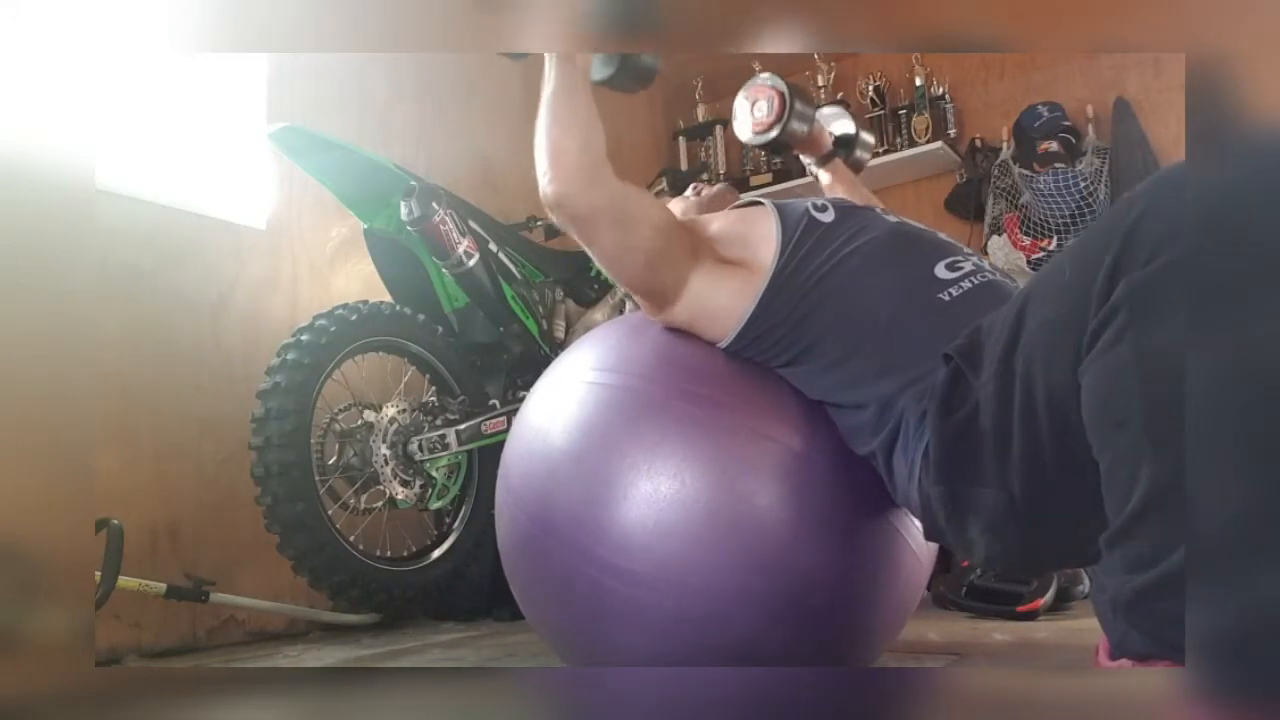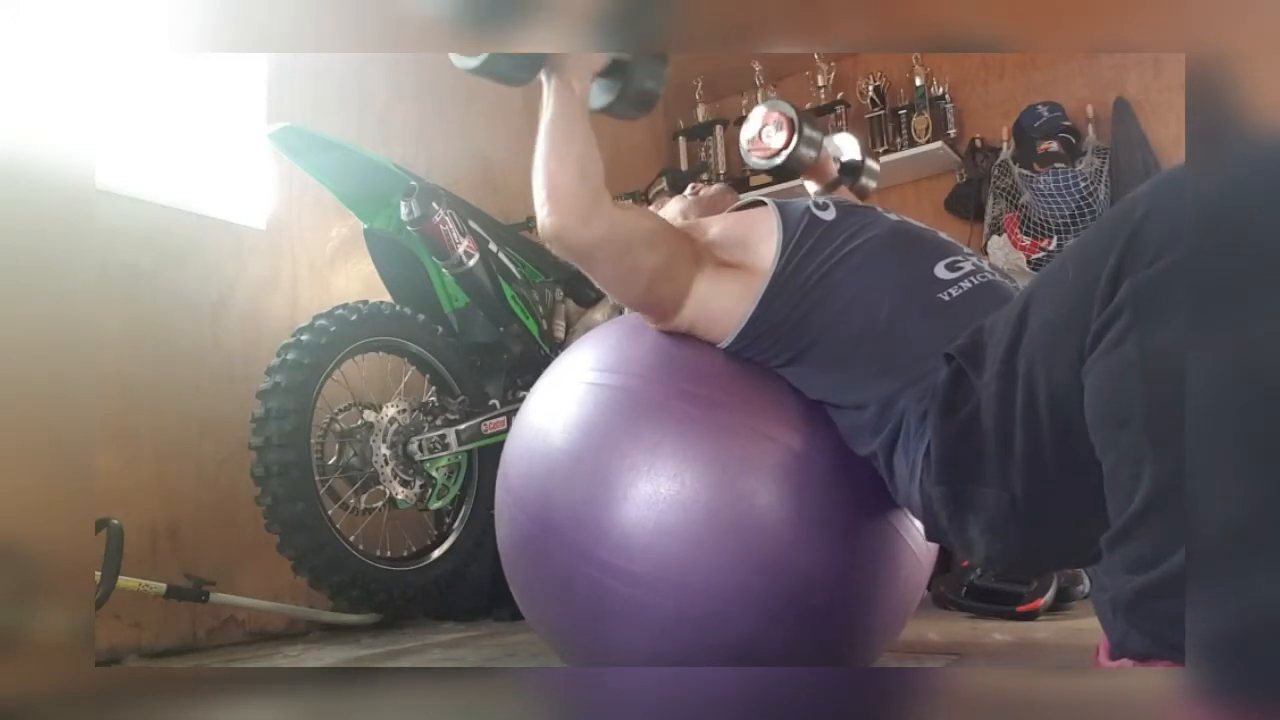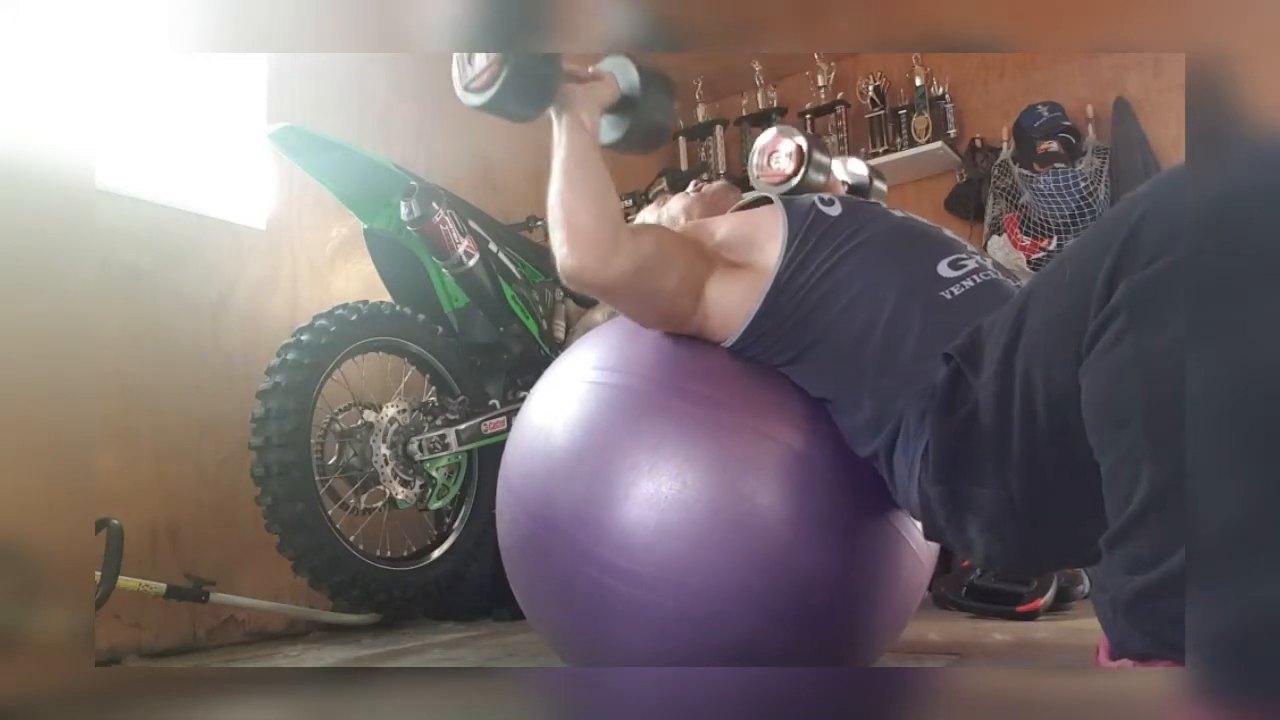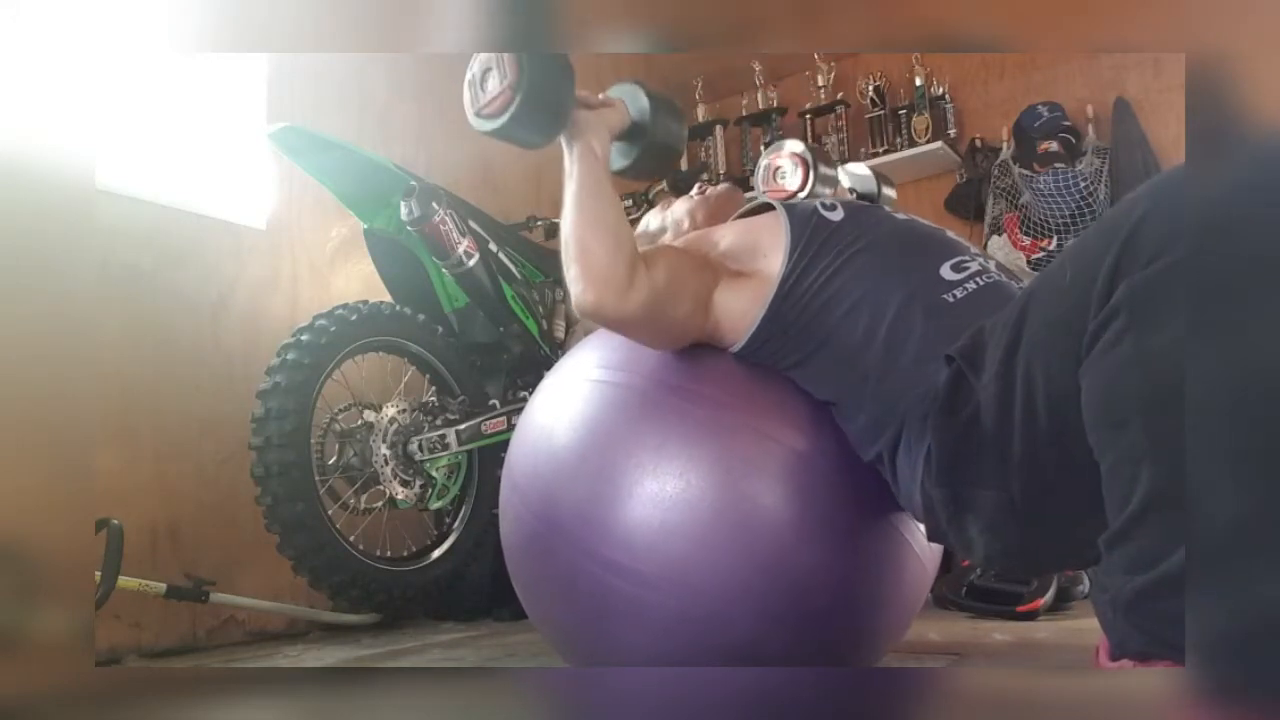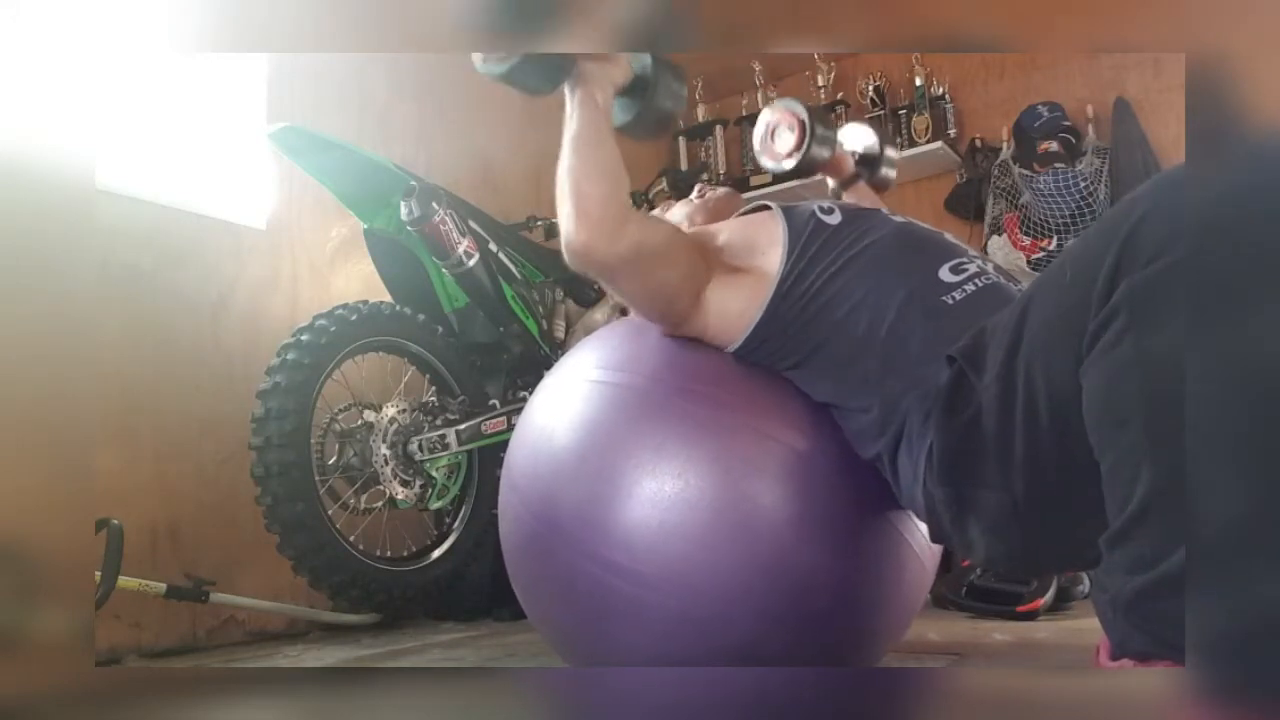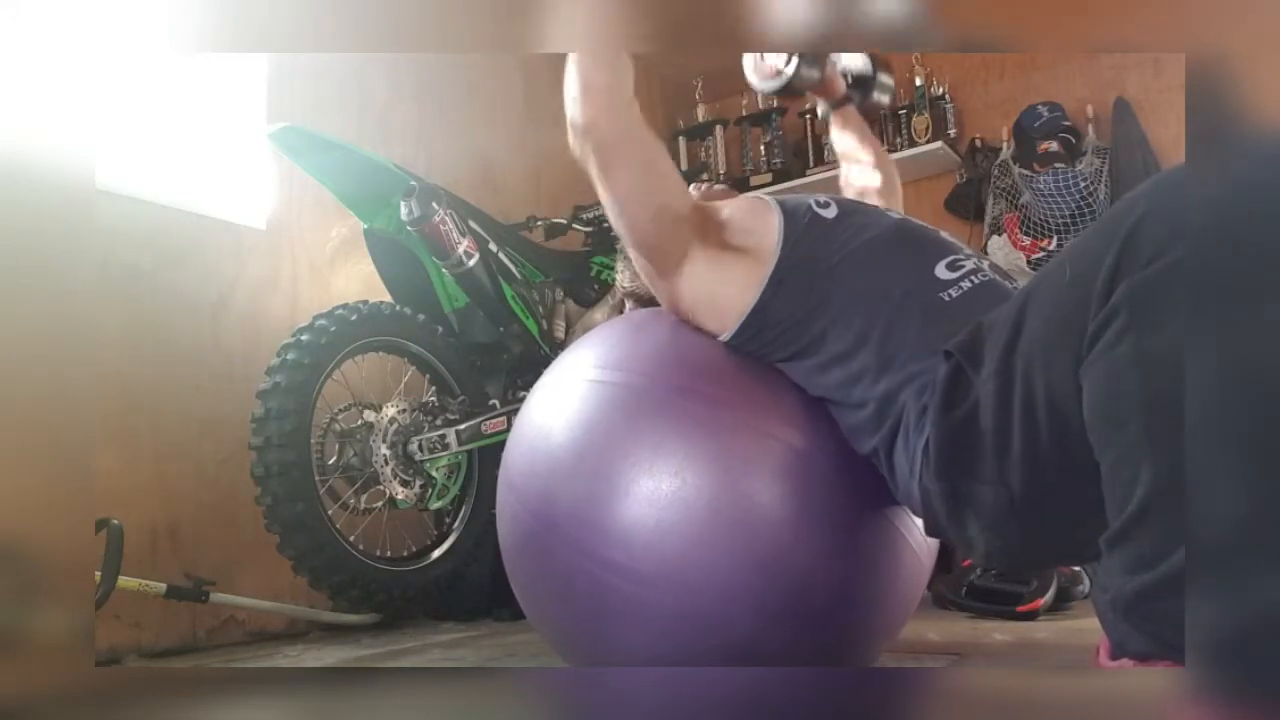
dt=0.2s
person 1, frame 1
left shoulder: (778, 241)
right shoulder: (683, 269)
left elbow: (865, 223)
right elbow: (573, 189)
left wrist: (822, 156)
right wrist: (567, 58)
right hip: (977, 430)
right knee: (1184, 213)
right ankle: (1157, 644)
person 1, frame 2
left shoulder: (772, 237)
right shoulder: (684, 271)
right elbow: (573, 221)
left wrist: (823, 180)
right wrist: (567, 80)
right hip: (974, 427)
right knee: (1180, 214)
right ankle: (1157, 643)
person 1, frame 3
left shoulder: (779, 239)
right shoulder: (689, 268)
right elbow: (591, 256)
left wrist: (829, 197)
right wrist: (575, 114)
right hip: (975, 425)
right knee: (1182, 216)
right ankle: (1159, 644)
person 1, frame 4
left shoulder: (776, 245)
right shoulder: (698, 264)
right elbow: (608, 291)
left wrist: (835, 206)
right wrist: (585, 139)
right hip: (969, 420)
right knee: (1172, 222)
right ankle: (1151, 645)
person 1, frame 5
left shoulder: (785, 249)
right shoulder: (695, 269)
right elbow: (596, 234)
left wrist: (845, 181)
right wrist: (589, 93)
right hip: (979, 426)
right knee: (1184, 216)
right ankle: (1157, 642)
person 1, frame 6
left shoulder: (779, 241)
right shoulder: (687, 256)
left elbow: (877, 183)
right elbow: (599, 125)
left wrist: (836, 99)
right hip: (972, 422)
right ankle: (1152, 643)
